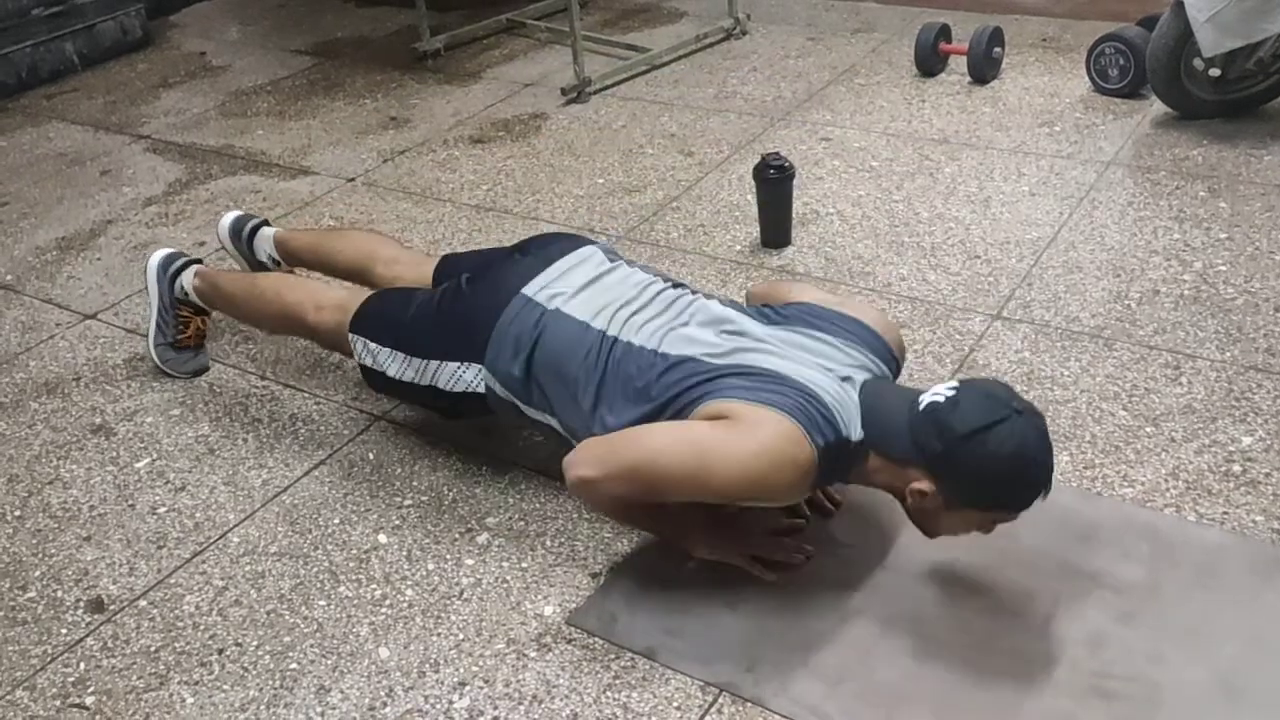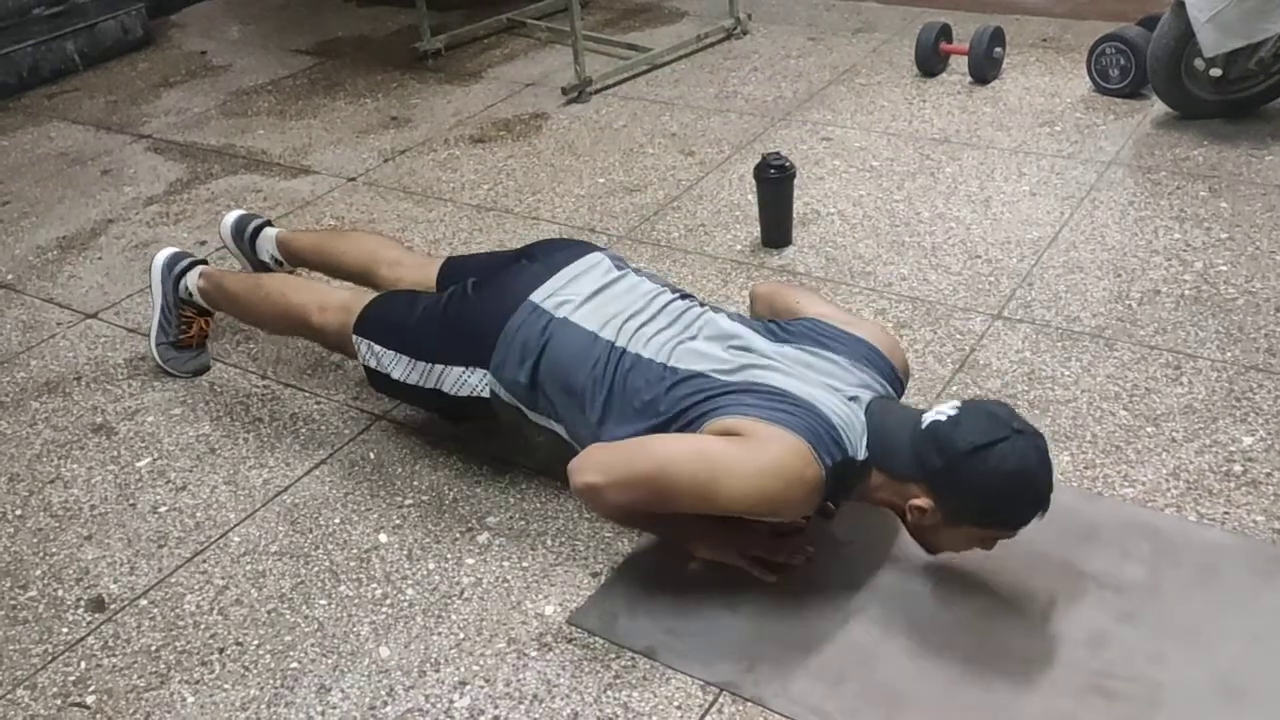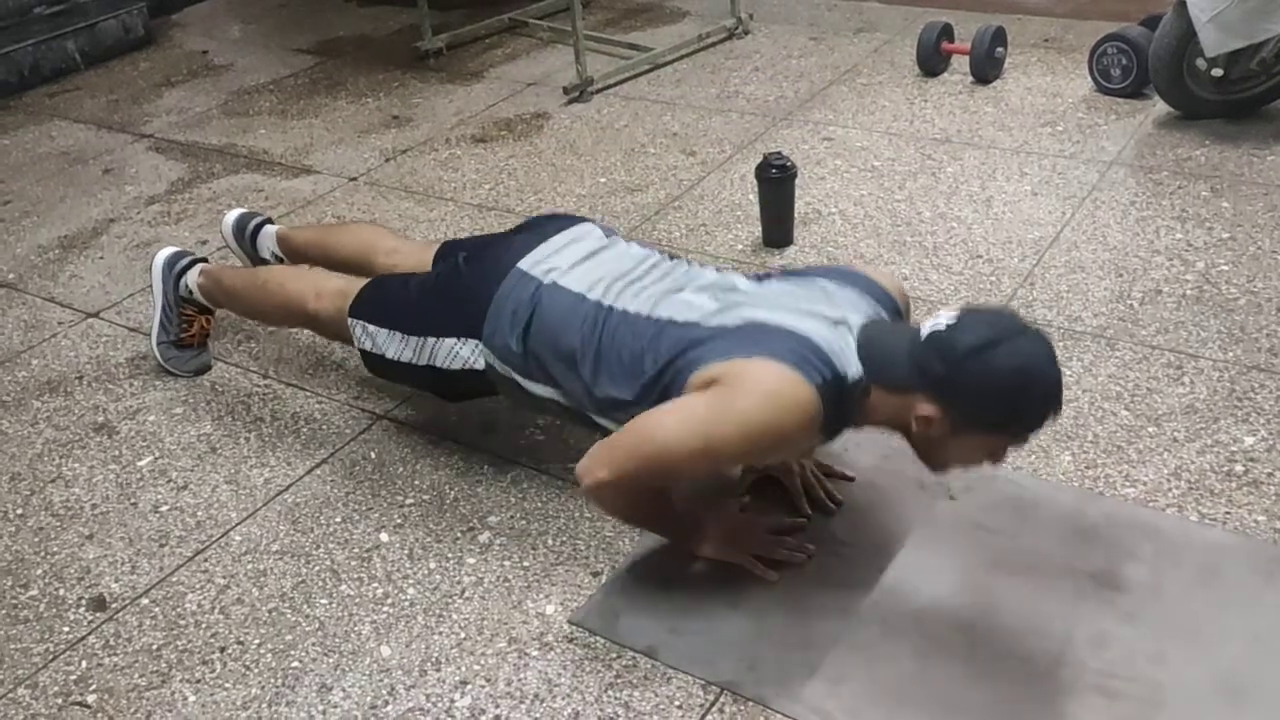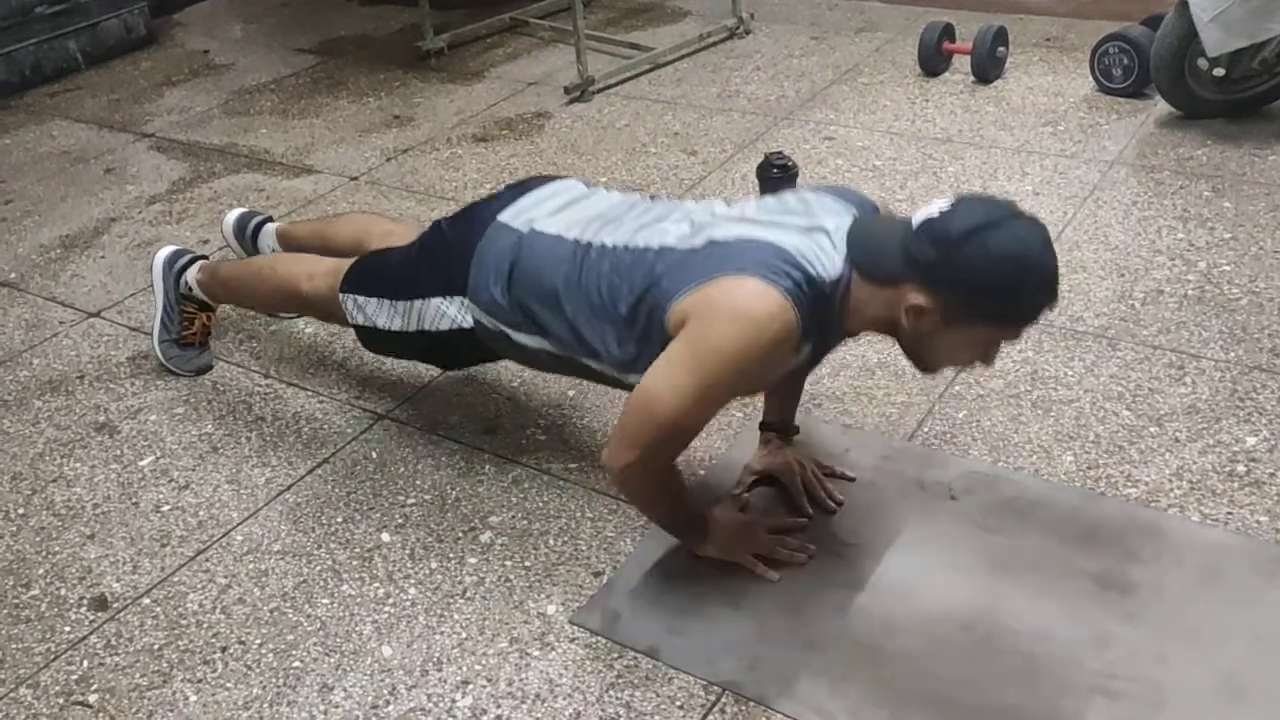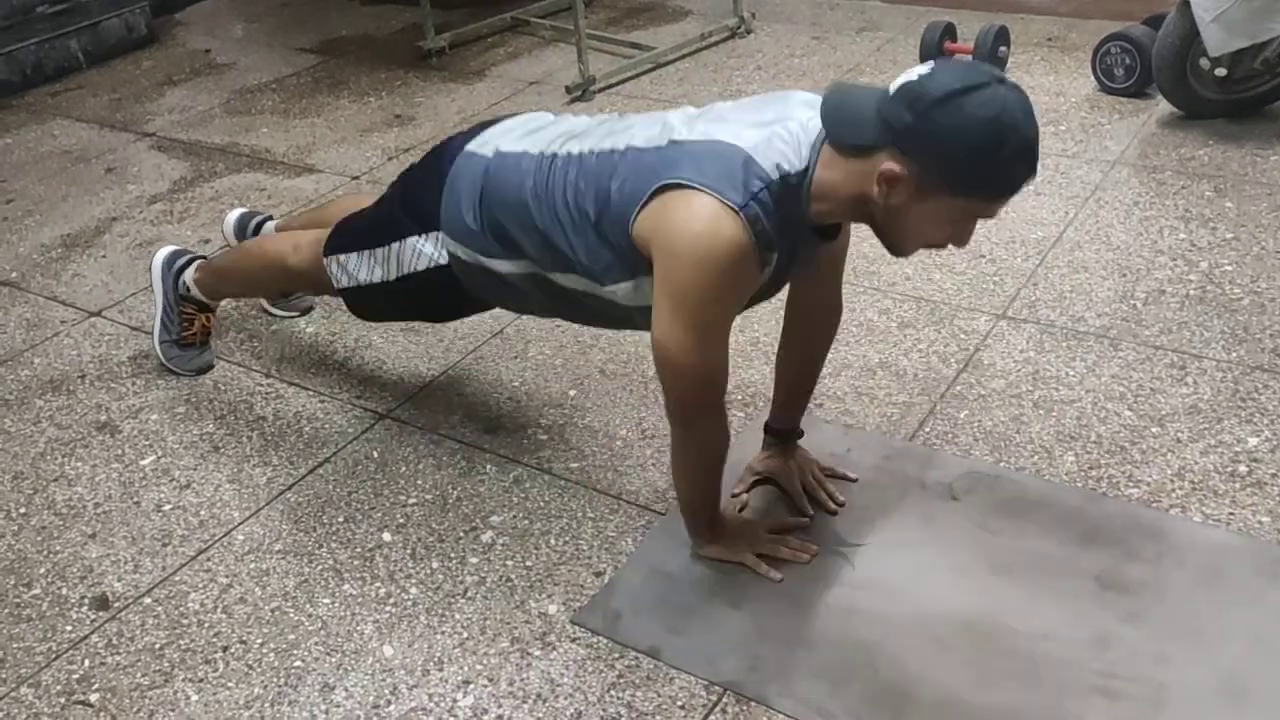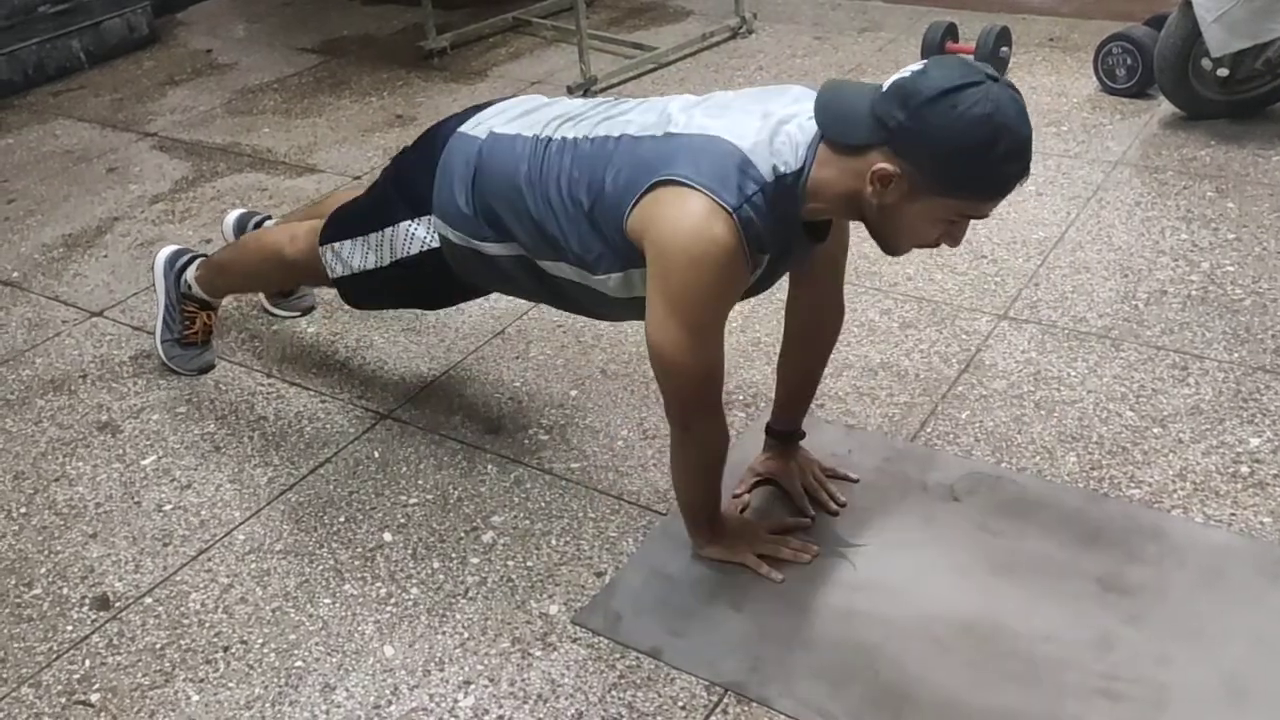
dt=0.2s
person 1, frame 1
left shoulder: (875, 343)
right shoulder: (781, 453)
right elbow: (590, 470)
right wrist: (703, 535)
left hip: (581, 274)
right hip: (514, 340)
left knee: (408, 275)
right knee: (339, 319)
left ankle: (265, 237)
right ankle: (189, 281)
person 1, frame 2
left shoulder: (878, 358)
right shoulder: (787, 474)
left elbow: (769, 293)
right elbow: (595, 475)
right wrist: (707, 537)
left hip: (583, 279)
right hip: (519, 346)
left knee: (412, 276)
right knee: (346, 320)
left ankle: (266, 239)
right ankle: (195, 282)
person 1, frame 3
left shoulder: (882, 303)
right shoulder: (783, 402)
right elbow: (602, 473)
right wrist: (703, 532)
left hip: (576, 254)
right hip: (513, 319)
left knee: (406, 265)
right knee: (341, 308)
left ankle: (266, 234)
right ankle: (194, 282)
person 1, frame 4
left shoulder: (869, 229)
right shoulder: (762, 316)
right elbow: (628, 457)
left wrist: (779, 438)
right wrist: (706, 533)
left hip: (564, 215)
right hip: (499, 275)
left knee: (400, 243)
right knee: (335, 289)
left ankle: (268, 232)
right ankle: (194, 279)
person 1, frame 5
left shoulder: (843, 134)
right shoulder: (715, 230)
left elbow: (818, 298)
right elbow: (693, 414)
left wrist: (785, 445)
right wrist: (712, 532)
left hip: (537, 153)
right hip: (470, 210)
left knee: (368, 221)
right knee: (323, 258)
left ankle: (260, 229)
right ankle: (191, 280)
person 1, frame 6
left shoulder: (837, 136)
right shoulder: (706, 226)
left elbow: (817, 304)
right elbow: (693, 413)
left wrist: (785, 445)
right wrist: (710, 531)
left hip: (531, 143)
right hip: (464, 192)
left knee: (352, 226)
right knee: (320, 252)
left ankle: (260, 223)
right ankle: (193, 280)
